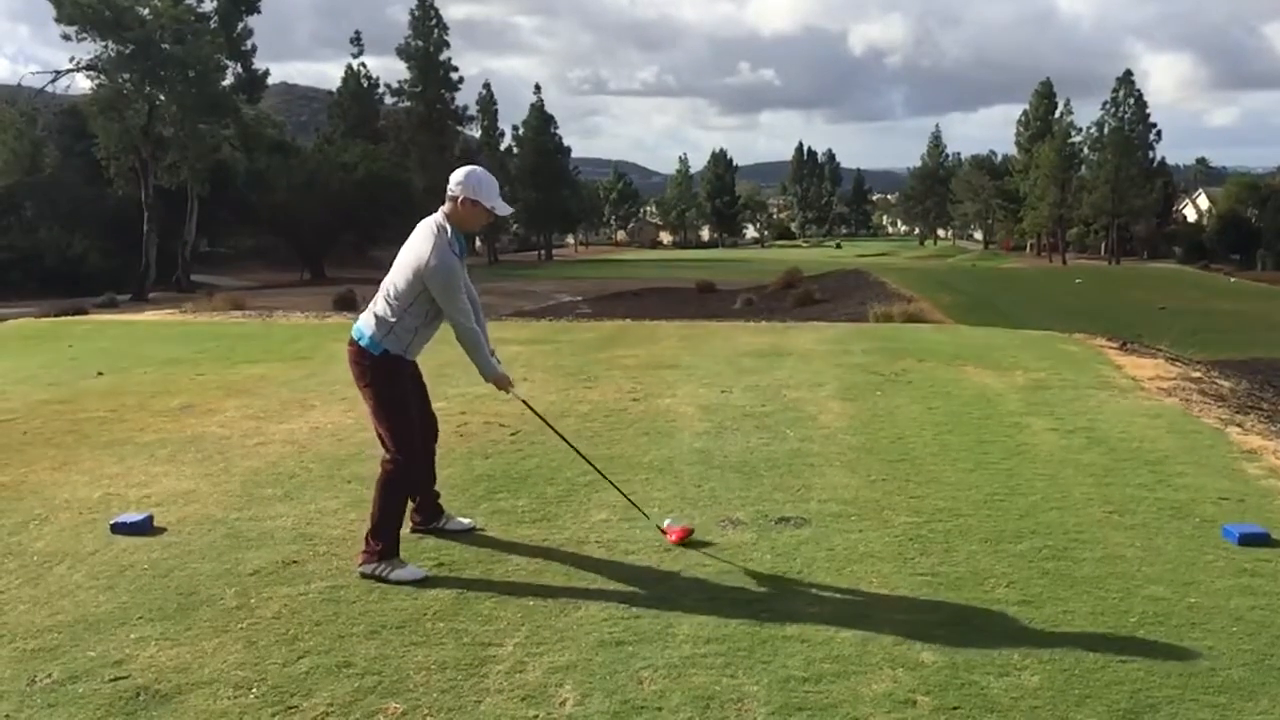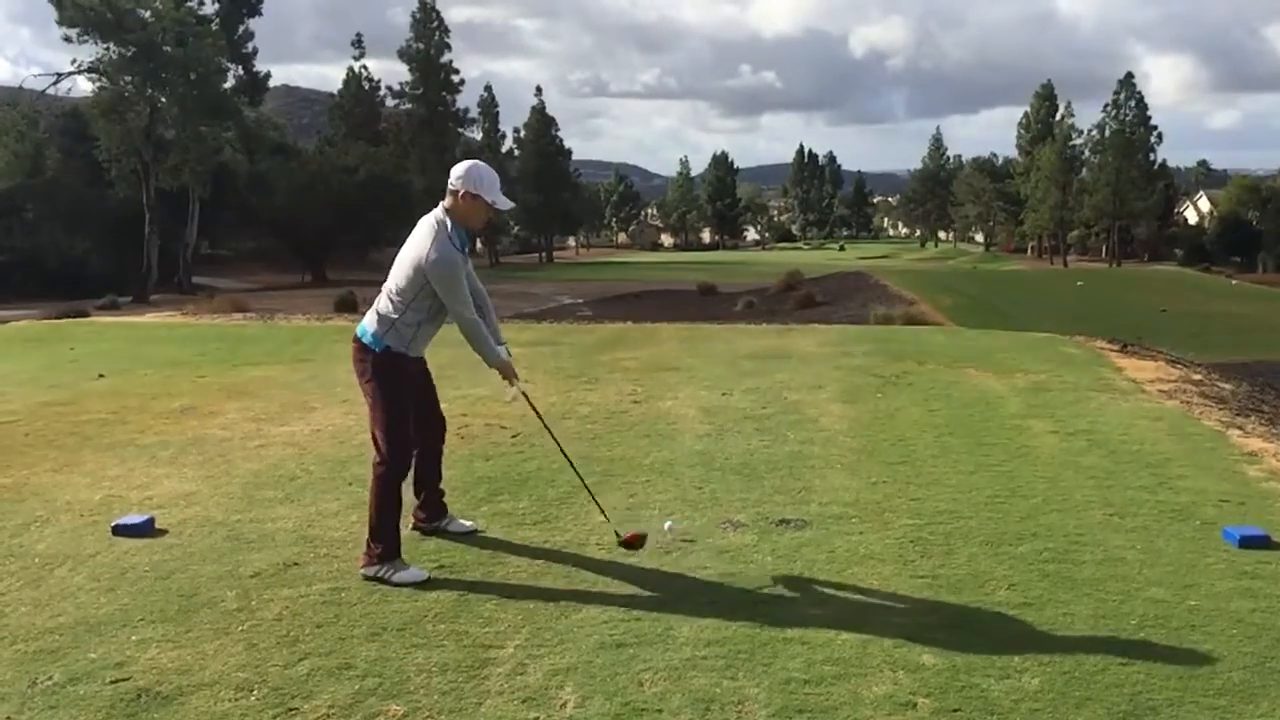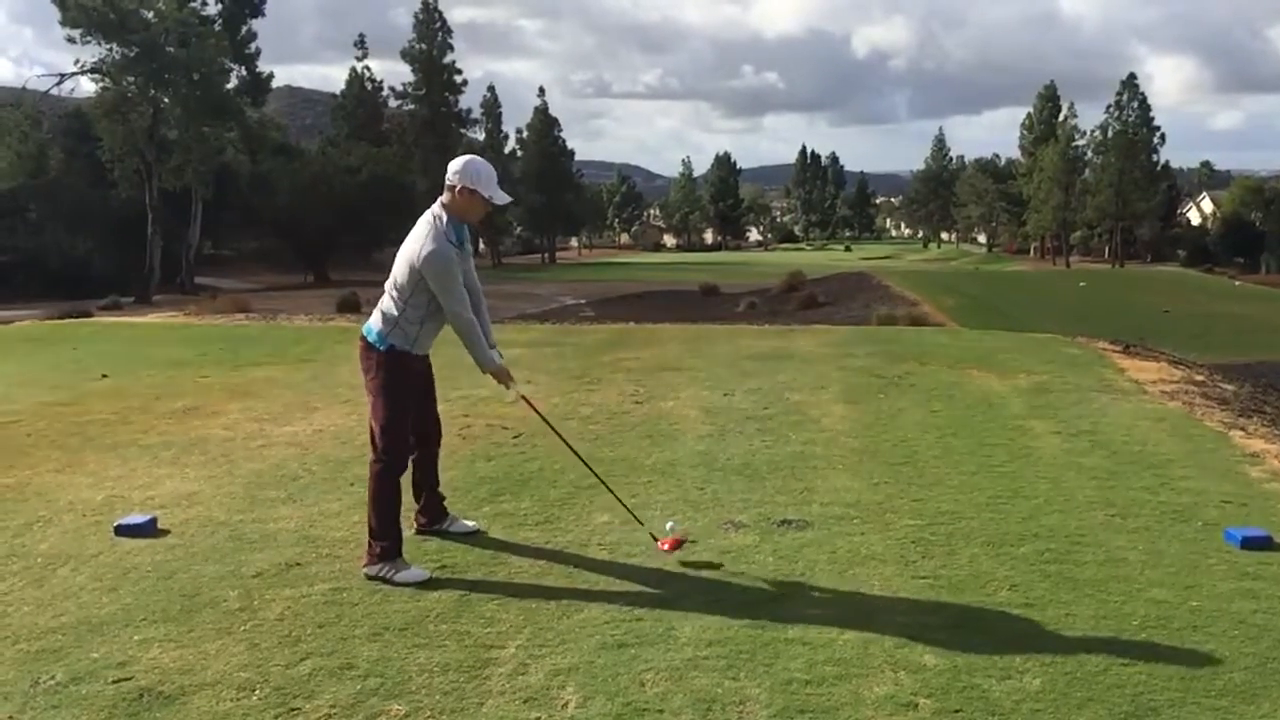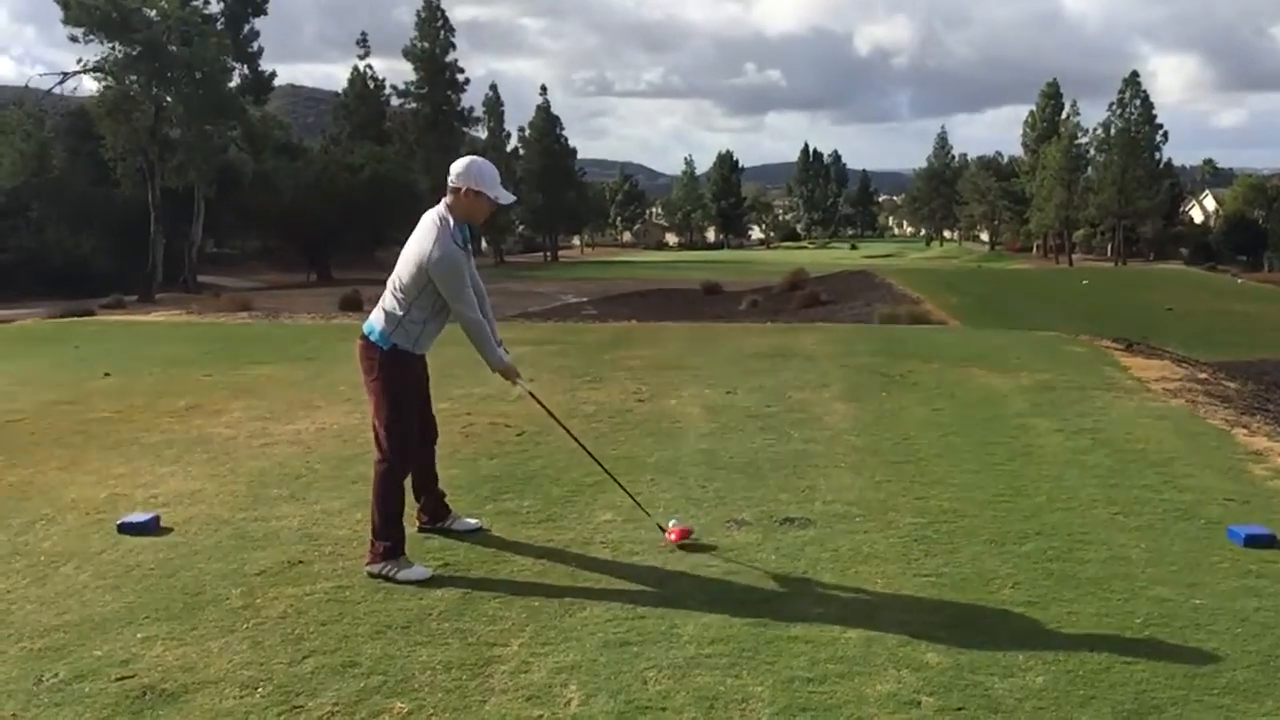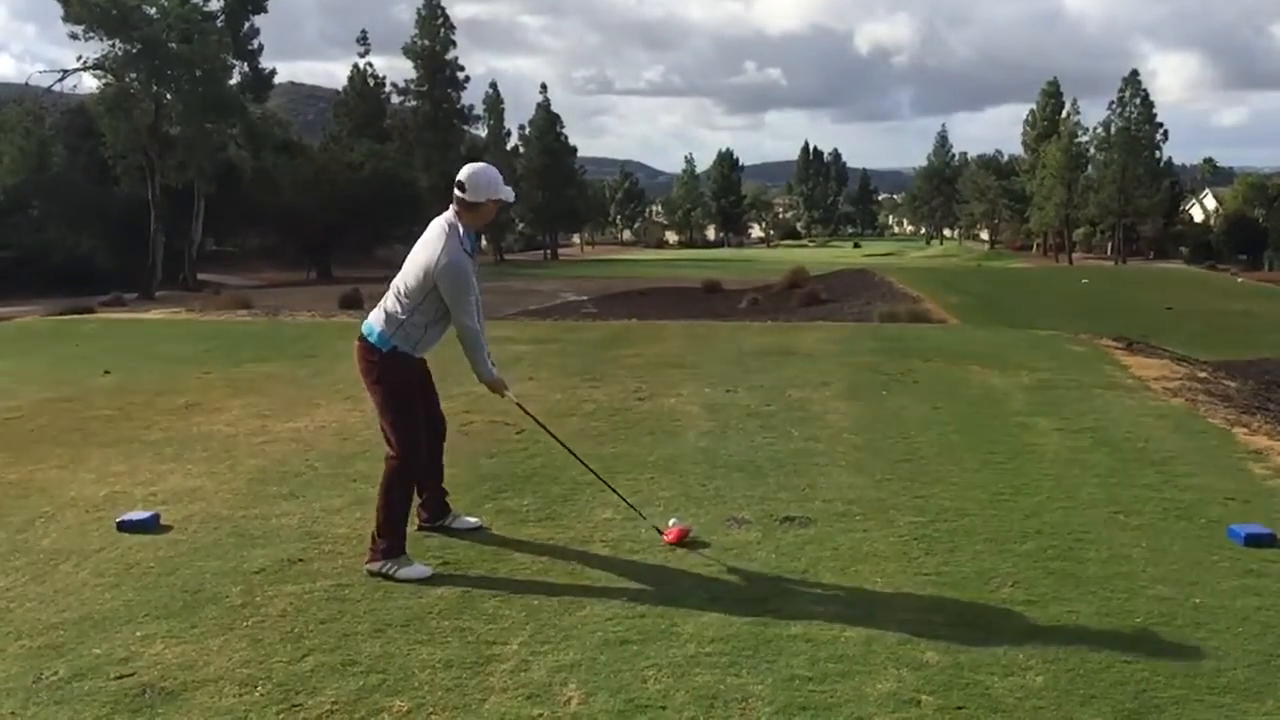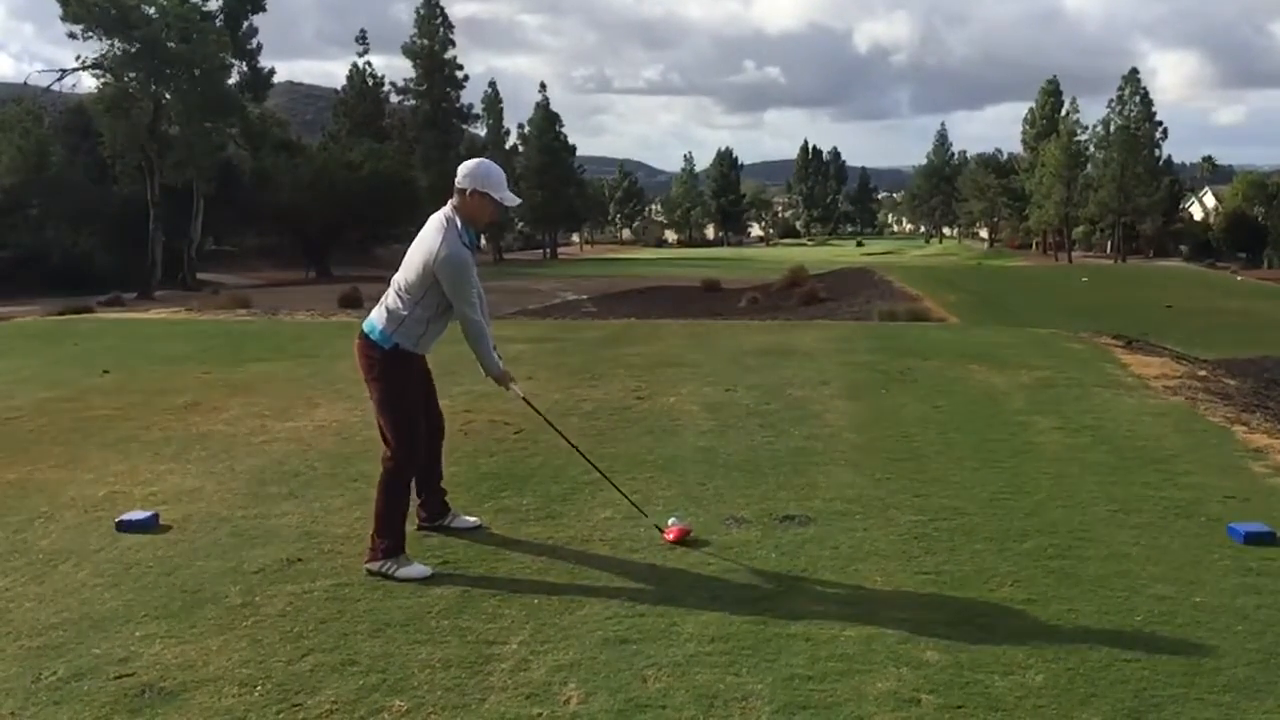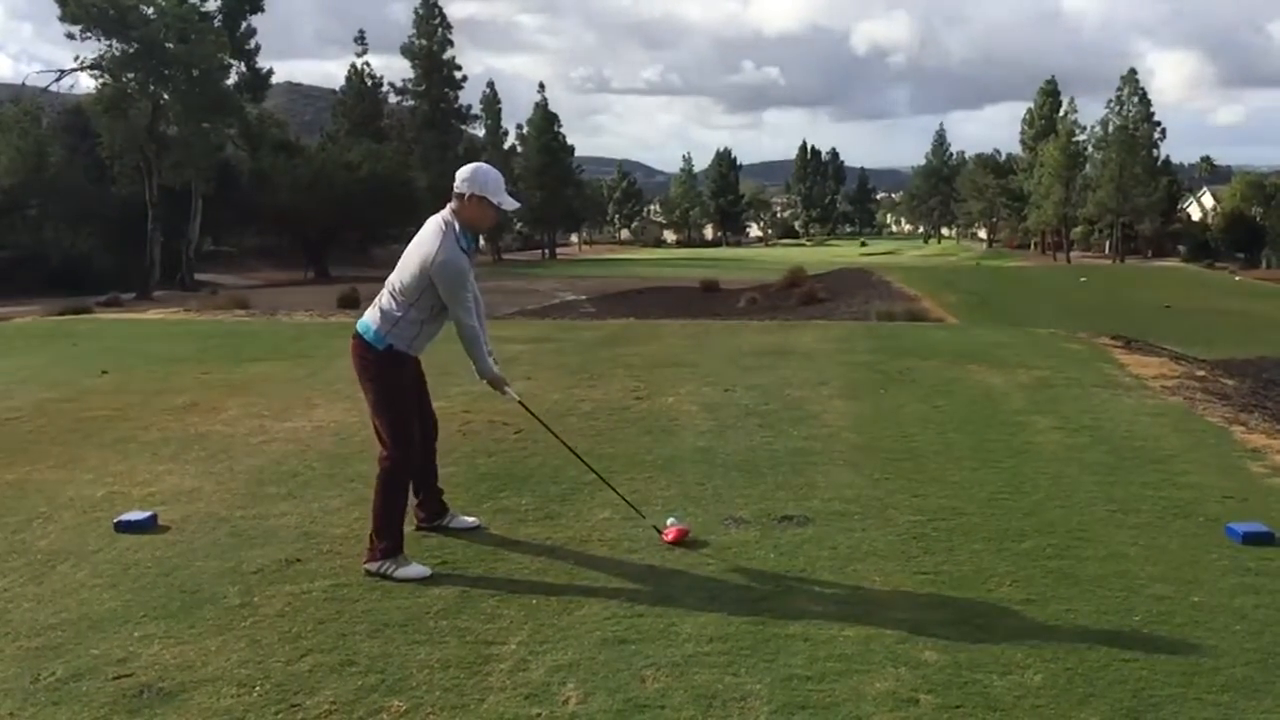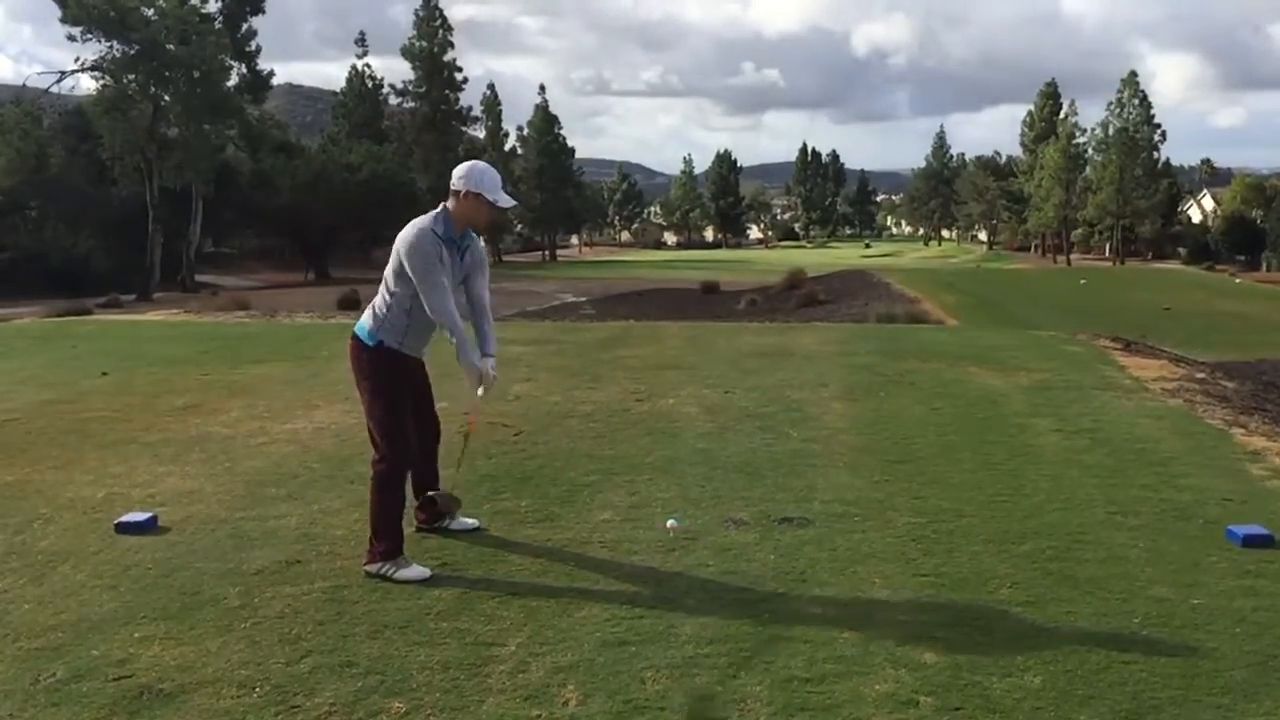
dt=0.4s
person 1, frame 1
left shoulder: (440, 230)
right shoulder: (439, 257)
left elbow: (470, 299)
right elbow: (463, 324)
left wrist: (490, 356)
right wrist: (491, 372)
left hip: (393, 350)
right hip: (377, 354)
left knee: (424, 432)
right knee: (402, 451)
left ankle: (427, 513)
right ankle: (377, 554)
person 1, frame 2
left shoulder: (449, 230)
right shoulder: (438, 251)
left elbow: (475, 291)
right elbow: (465, 316)
left wrist: (500, 347)
right wrist: (496, 361)
left hip: (405, 350)
right hip: (382, 353)
left knee: (432, 431)
right knee: (396, 452)
left ankle: (430, 513)
right ankle: (379, 556)
person 1, frame 3
left shoulder: (454, 228)
right shoulder: (435, 248)
left elbow: (473, 292)
right elbow: (459, 314)
left wrist: (491, 349)
right wrist: (489, 363)
left hip: (411, 350)
right hip: (388, 351)
left knee: (427, 435)
right knee: (391, 450)
left ankle: (431, 514)
right ankle: (381, 555)
person 1, frame 4
left shoulder: (448, 223)
right shoulder: (443, 250)
left elbow: (476, 290)
right elbow: (468, 315)
left wrist: (498, 346)
right wrist: (498, 362)
left hip: (405, 348)
right hip: (388, 351)
left knee: (423, 434)
right knee: (397, 449)
left ankle: (433, 512)
right ankle: (384, 554)
person 1, frame 5
left shoulder: (451, 227)
right shoulder: (452, 258)
left elbow: (473, 307)
right elbow: (466, 325)
left wrist: (485, 362)
right wrist: (487, 374)
left hip: (403, 350)
right hip: (385, 354)
left knee: (433, 430)
right knee: (407, 448)
left ankle: (434, 511)
right ankle: (385, 552)
person 1, frame 6
left shoulder: (451, 224)
right shoulder: (451, 251)
left elbow: (476, 299)
right elbow: (469, 317)
left wrist: (492, 353)
right wrist: (492, 366)
left hip: (404, 347)
right hip: (387, 350)
left knee: (431, 429)
right knee: (404, 447)
left ankle: (433, 510)
right ankle: (384, 552)
person 1, frame 7
left shoulder: (451, 230)
right shoulder: (447, 254)
left elbow: (473, 299)
right elbow: (464, 321)
left wrist: (488, 356)
right wrist: (487, 370)
left hip: (398, 347)
right hip: (380, 350)
left knee: (424, 431)
right knee: (401, 448)
left ankle: (431, 510)
right ankle: (382, 552)
person 1, frame 8
left shoulder: (474, 250)
right shoulder: (418, 238)
left elbow: (480, 303)
right elbow: (440, 305)
left wrist: (487, 357)
right wrist: (470, 363)
left hip: (409, 351)
right hip: (376, 349)
left knee: (427, 432)
right knee: (395, 450)
left ankle: (432, 512)
right ankle: (383, 554)
